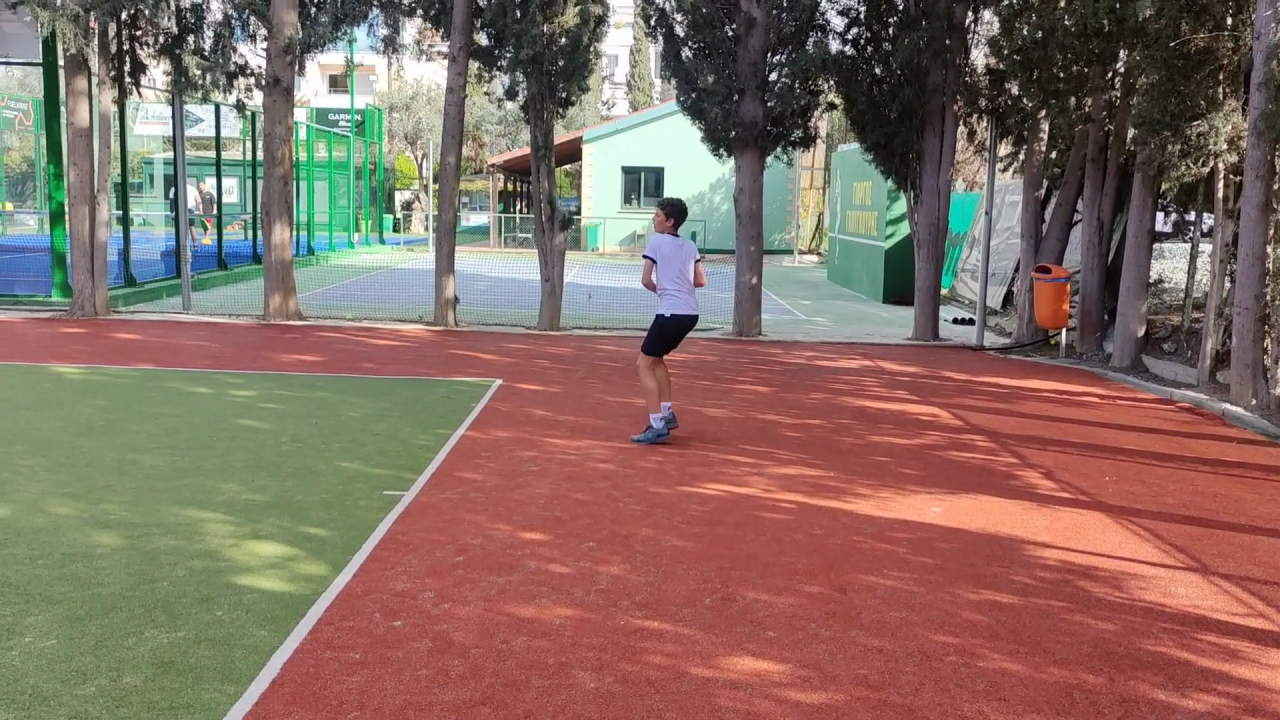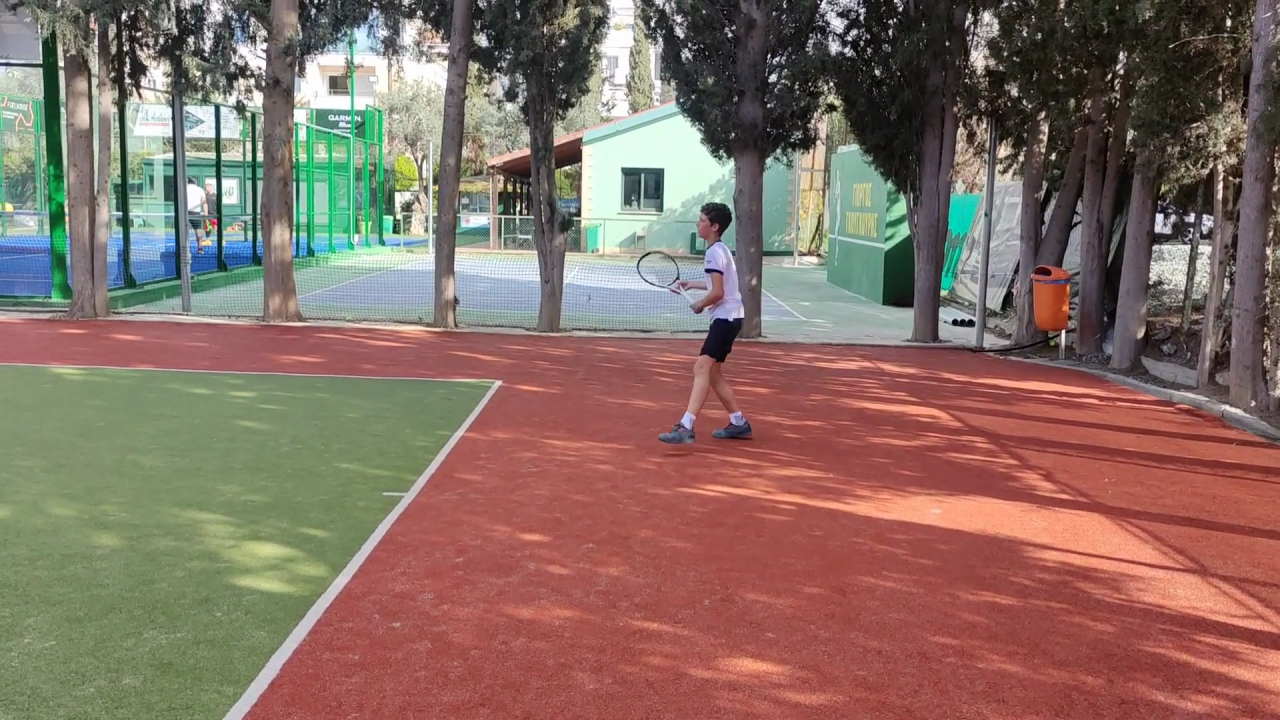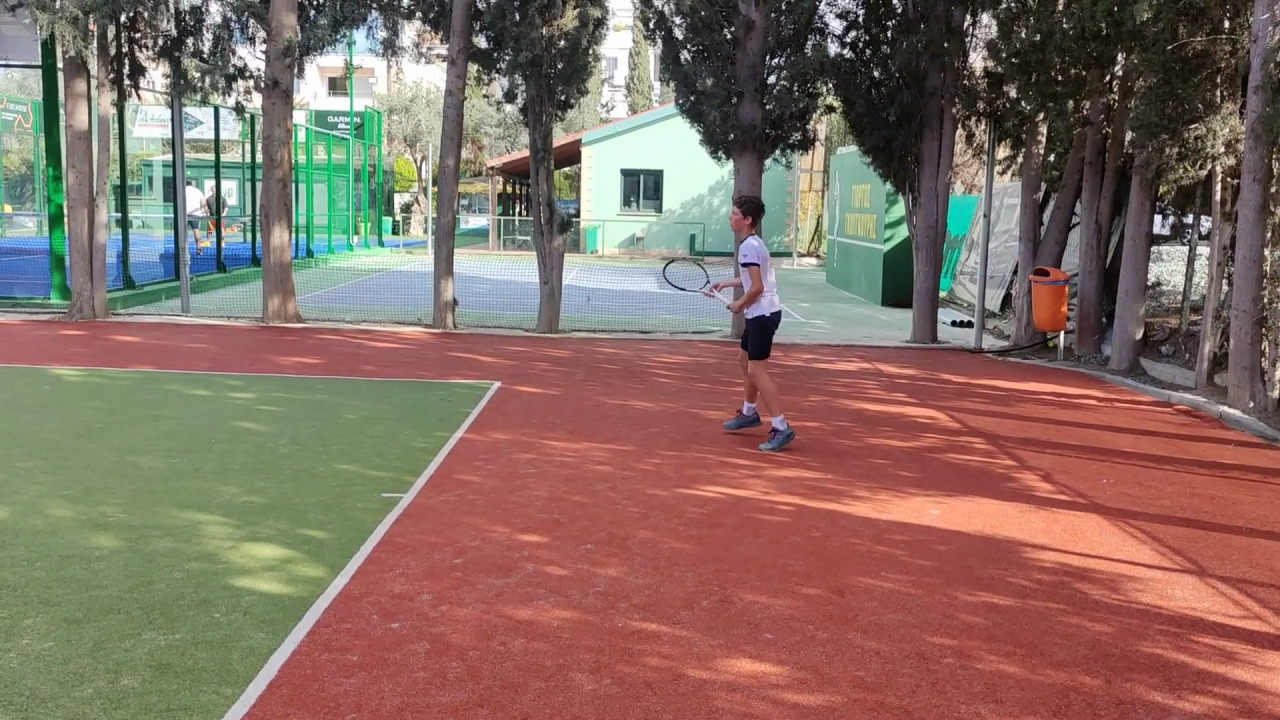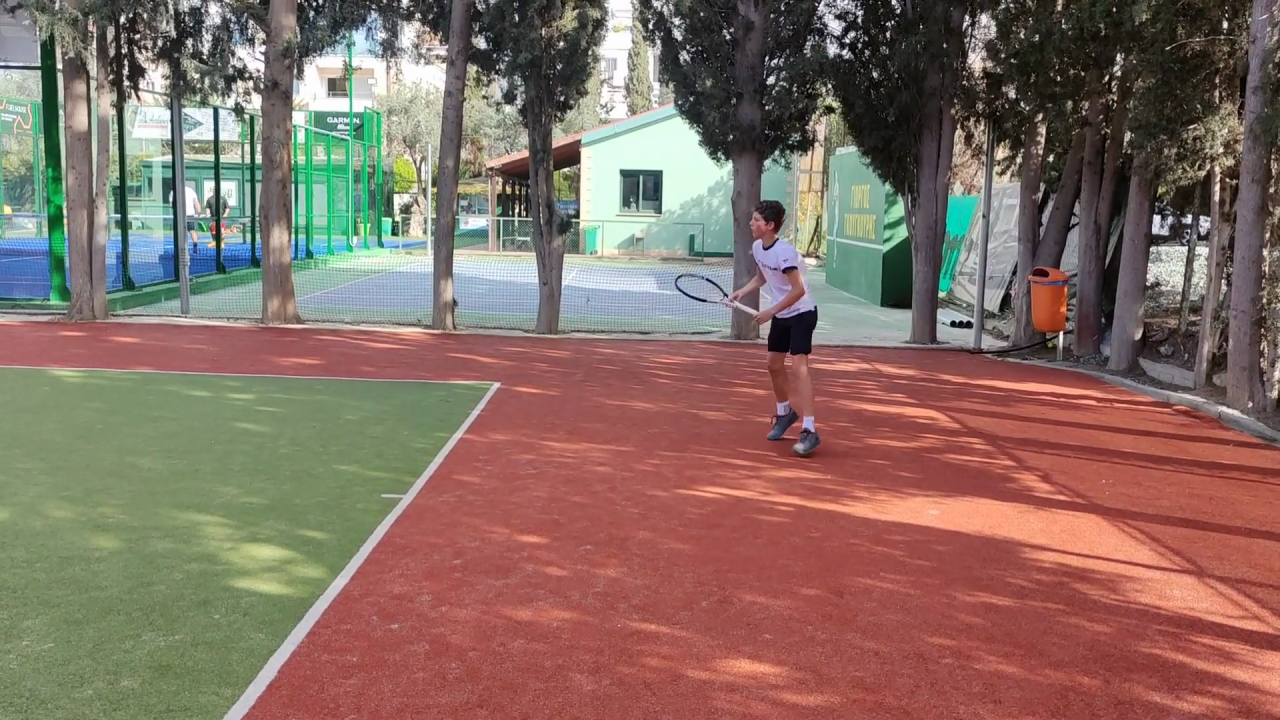
dt=0.3s
person 1, frame 1
left shoulder: (656, 242)
right shoulder: (689, 246)
left elbow: (647, 280)
right elbow: (700, 281)
left hip: (672, 314)
right hip: (689, 314)
left knee: (645, 365)
right knee: (656, 361)
left ankle: (657, 426)
right ankle: (666, 413)
person 1, frame 2
left shoulder: (714, 253)
right shoulder: (722, 251)
left elbow: (718, 294)
left wrist: (699, 305)
right wrist: (693, 284)
left hip: (725, 319)
right hip: (729, 318)
left knee: (702, 369)
right knee: (713, 373)
left ankle: (685, 427)
right ankle: (738, 423)
person 1, frame 3
left shoulder: (750, 247)
right shoulder: (749, 244)
left elbow: (758, 287)
left wrist: (739, 304)
right wrist: (726, 283)
left hip: (764, 314)
right hip: (756, 314)
left knee: (756, 370)
right knee: (745, 362)
left ankle: (781, 429)
right ankle: (749, 413)
person 1, frame 4
left shoulder: (785, 251)
right shoulder: (757, 247)
left elbow: (798, 290)
left wrist: (770, 311)
right wrist: (742, 291)
left hip: (801, 313)
right hip: (781, 315)
left knee: (799, 368)
right knee: (774, 364)
left ankle: (809, 431)
right ankle: (785, 413)
